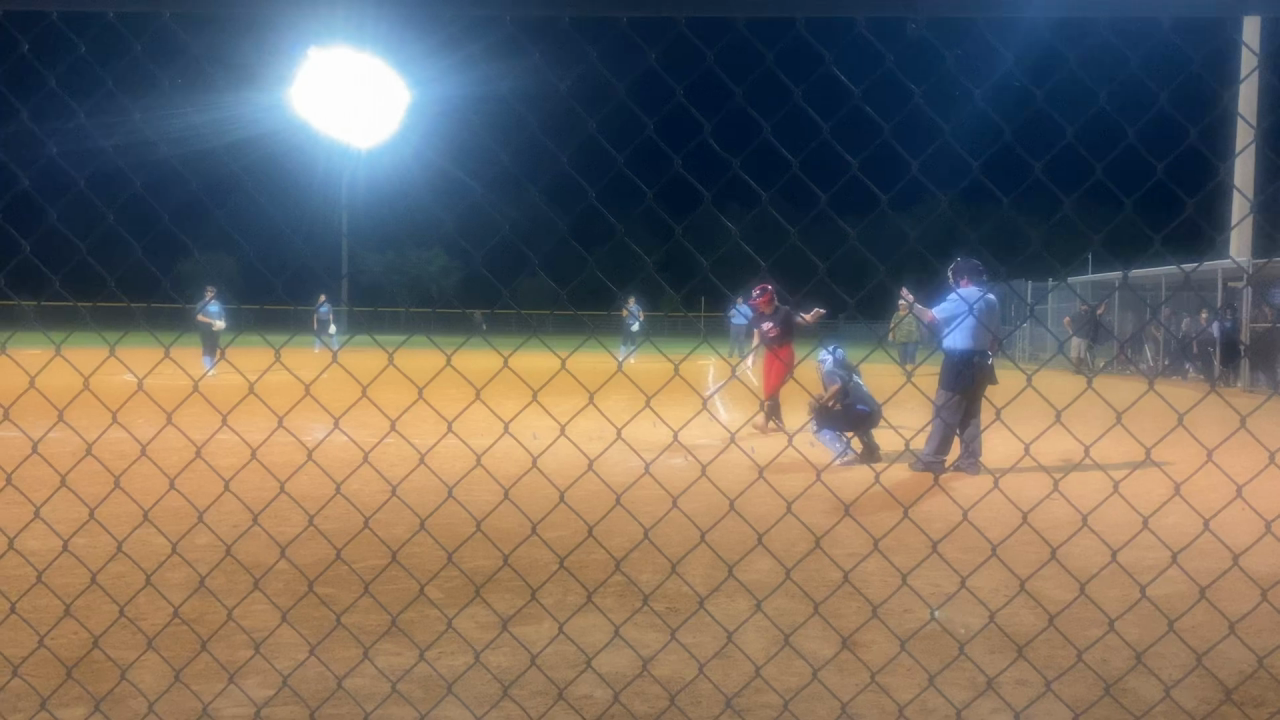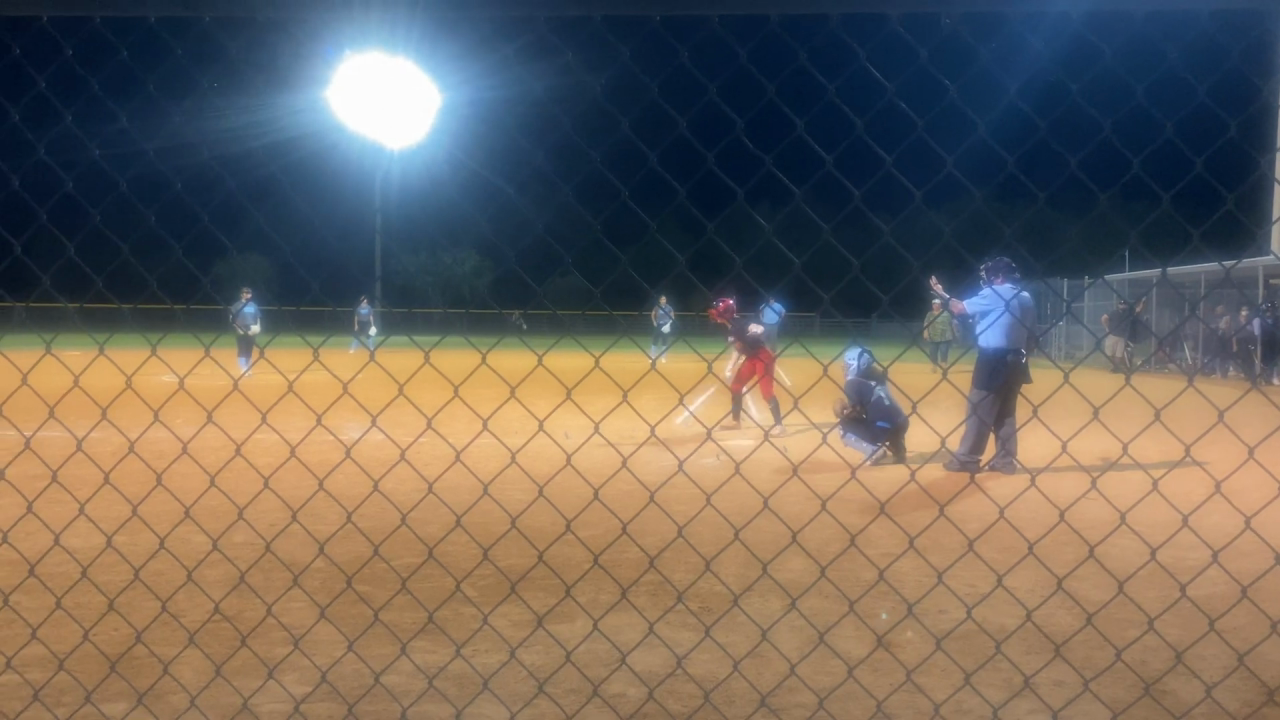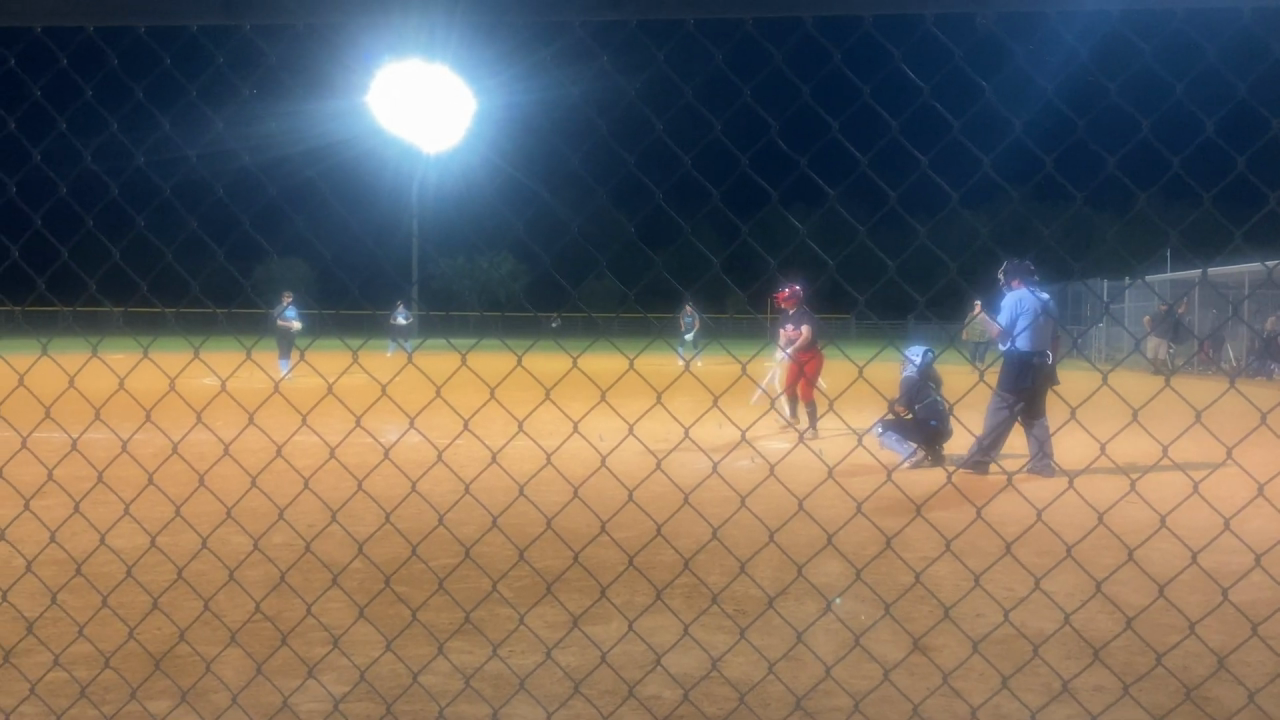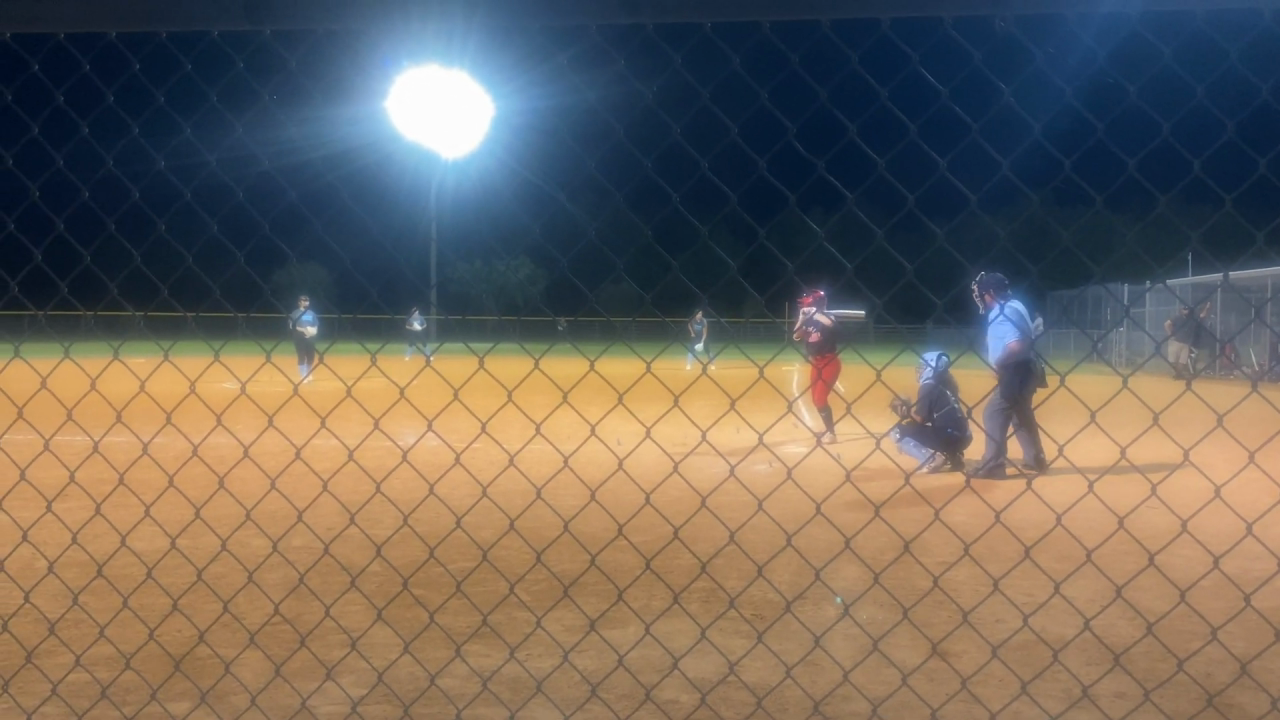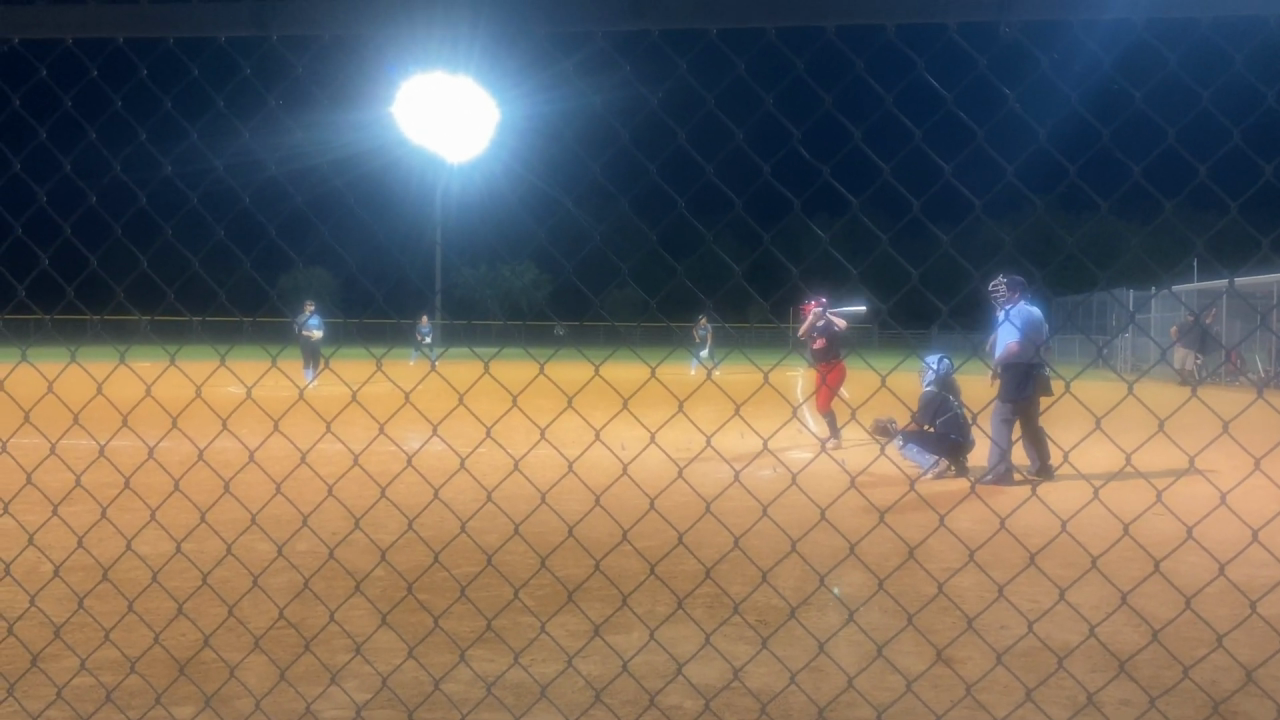
dt=1s
person 1, frame 1
left shoulder: (961, 296)
right shoulder: (991, 300)
left elbow: (930, 318)
right elbow: (994, 338)
left wrist: (912, 303)
left hip: (959, 361)
right hip: (980, 362)
left knee: (945, 411)
right knee: (971, 413)
left ankle: (932, 459)
right ankle: (970, 460)
person 1, frame 2
left shoulder: (994, 293)
right shoulder: (1027, 298)
left elbow: (959, 308)
right elbow: (1031, 335)
left wrist: (942, 294)
right wrist: (1022, 360)
left hip: (993, 360)
right hip: (1016, 361)
left knee: (979, 410)
right knee: (1006, 412)
left ankle: (967, 459)
right ankle: (1005, 459)
person 1, frame 3
left shoulder: (1015, 298)
right shoulder: (1047, 300)
left elbow: (998, 332)
right elbow: (1055, 338)
right wrist: (1050, 363)
left hip: (1018, 364)
right hip: (1041, 364)
left knee: (1000, 412)
right knee: (1036, 414)
left ankle: (979, 458)
right ankle: (1043, 463)
person 1, frame 4
left shoulder: (999, 313)
right shoulder: (1016, 306)
left elbow: (1015, 346)
left wrist: (998, 364)
left hip: (1015, 372)
right hip: (1027, 370)
left knee: (994, 415)
right knee: (1022, 415)
left ankle: (993, 465)
right ankle: (1035, 460)
person 1, frame 5
left shoulder: (1012, 312)
right shoulder: (1036, 312)
left elbow: (1013, 347)
right elbow: (1044, 344)
left wrist: (995, 366)
left hip: (1016, 375)
right hip: (1034, 374)
left knee: (1001, 420)
right knee: (1031, 422)
left ankle: (1000, 471)
right ankle: (1043, 467)
